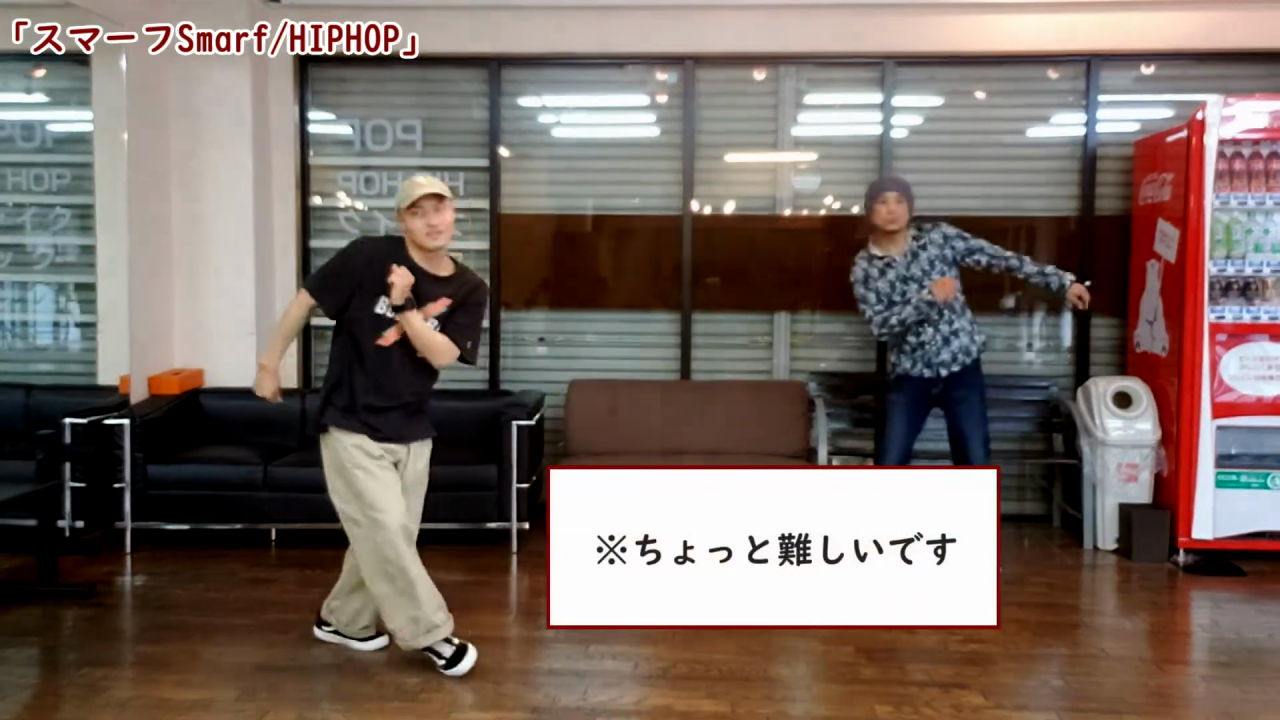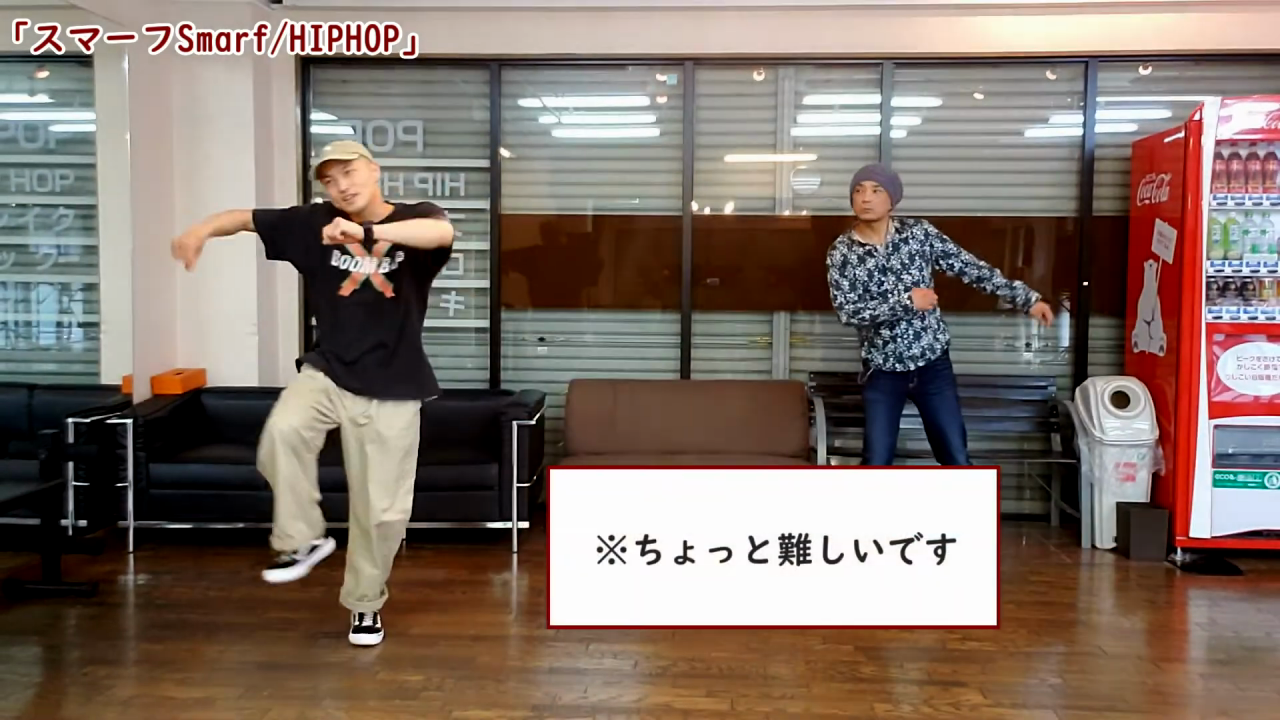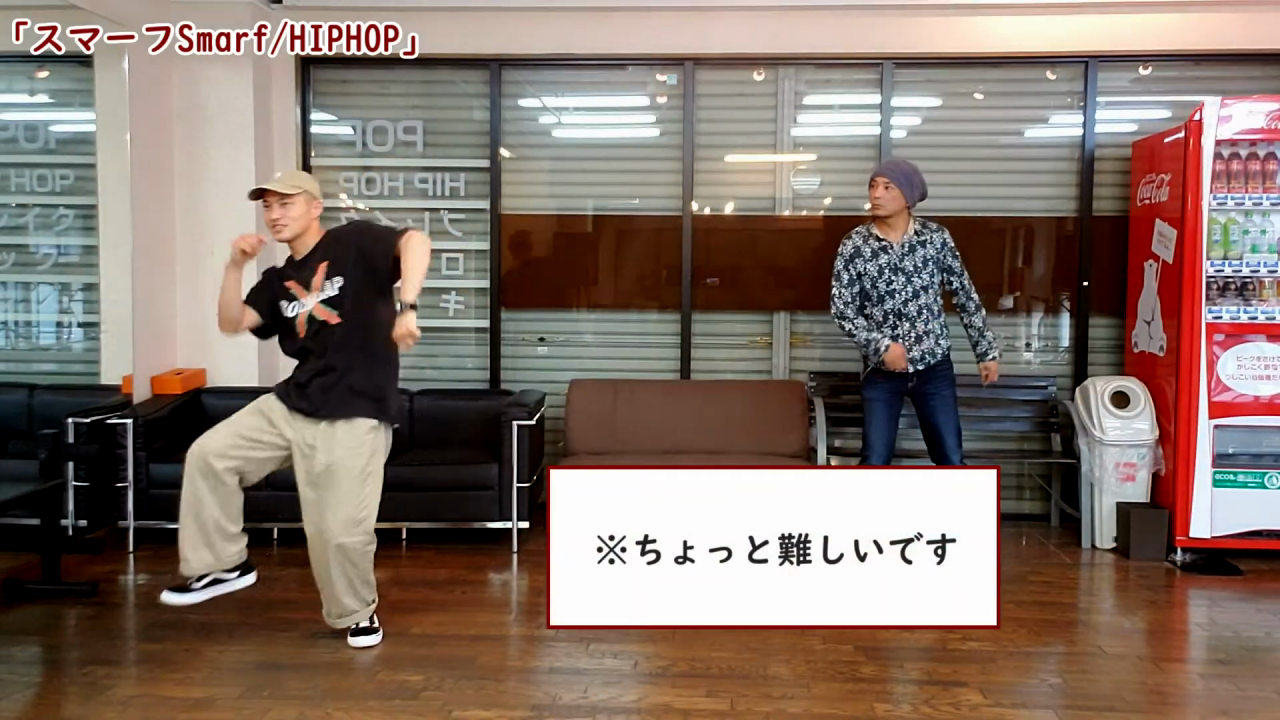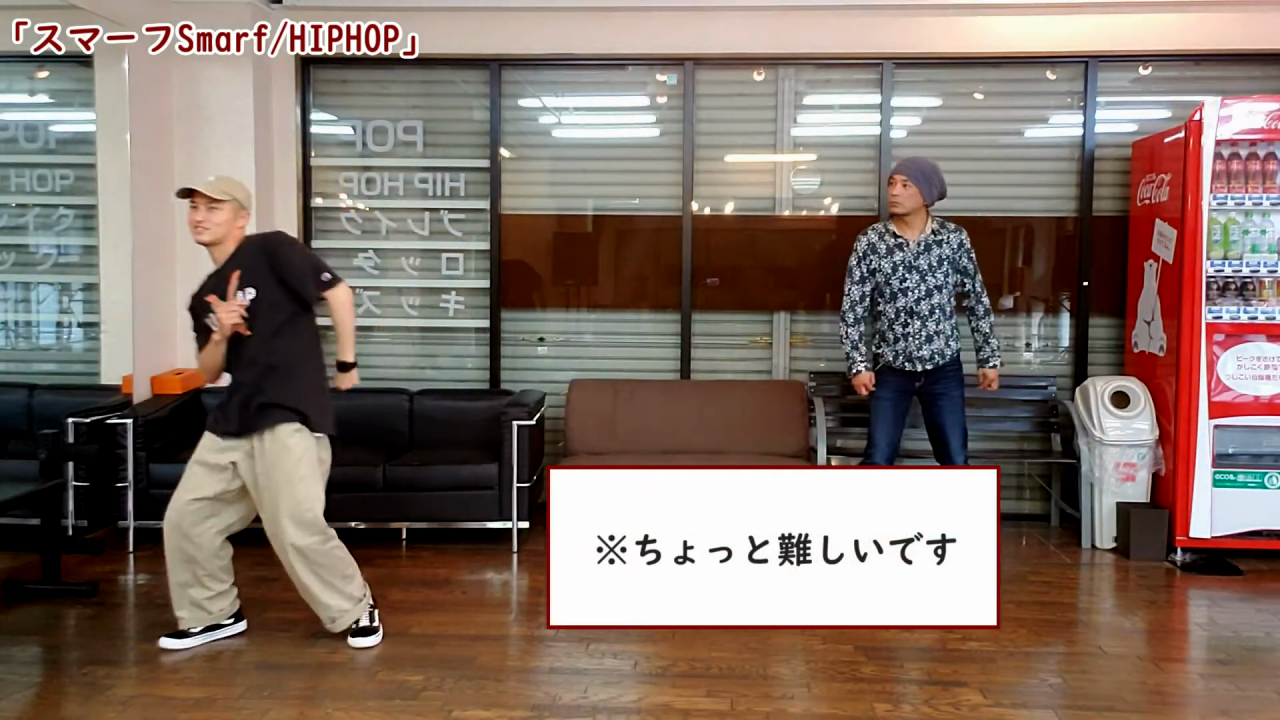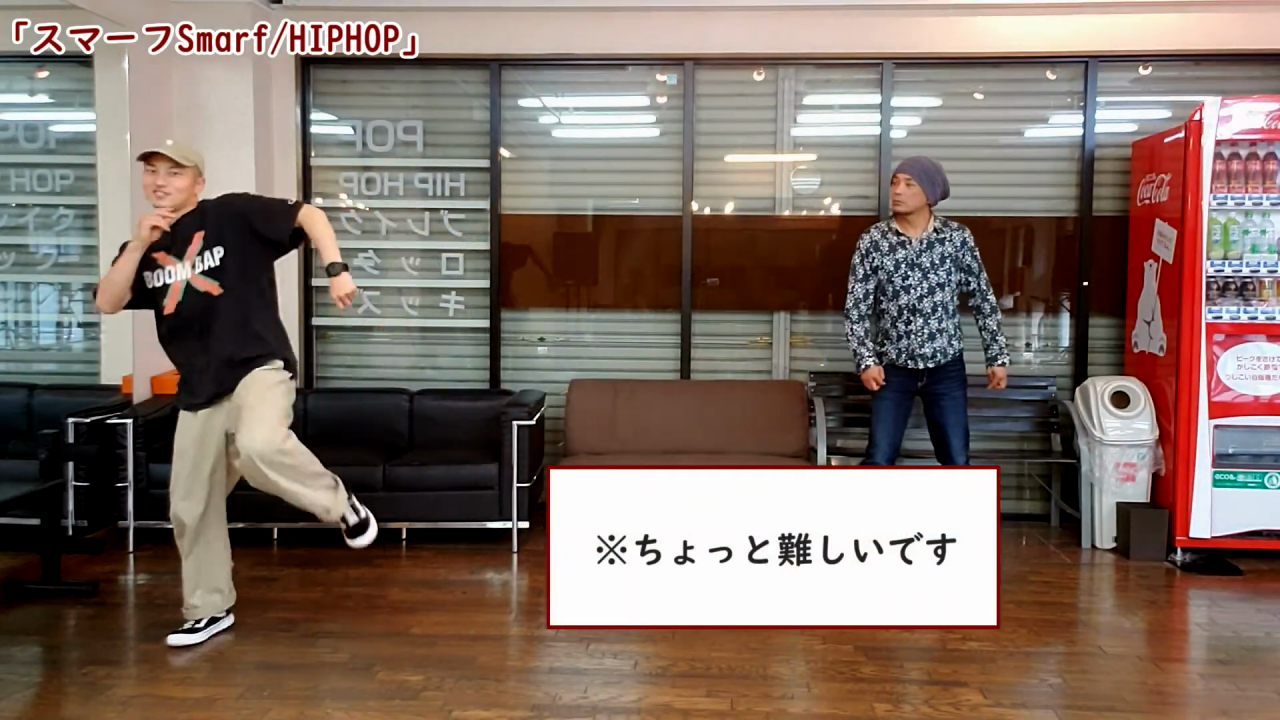
dt=0.3s
person 1, frame 1
left shoulder: (469, 290)
right shoulder: (367, 257)
left elbow: (443, 356)
right elbow: (306, 300)
left wrist: (405, 307)
right wrist: (270, 361)
left hip: (412, 430)
right hip: (351, 423)
left knee: (389, 536)
right knee: (384, 528)
left ankle: (341, 620)
right ankle: (432, 634)
person 1, frame 2
left shoulder: (409, 221)
right shoulder: (312, 224)
left elbow: (444, 231)
right elbow: (245, 220)
left wrist: (368, 229)
right wrist: (201, 231)
left hip: (391, 387)
right hip: (328, 371)
left knee: (382, 507)
right knee: (283, 438)
left ankle: (364, 605)
right ankle: (308, 537)
person 1, frame 3
left shoulder: (358, 240)
right shoulder: (278, 281)
left elbow: (416, 241)
right elbow: (230, 324)
left wrist: (406, 308)
right wrist: (235, 264)
left hip: (355, 410)
right hip: (293, 402)
left knee: (341, 529)
right knee: (208, 455)
left ankle: (356, 612)
right ankle: (223, 564)
person 1, frame 4
left shoulder: (271, 250)
right shoulder: (205, 293)
left elbow: (336, 291)
right elbow: (209, 370)
left wrist: (345, 362)
right wrist: (219, 332)
left hip: (289, 418)
right hip: (231, 423)
left knee: (297, 531)
right knee: (186, 517)
left ankle: (357, 607)
right ankle: (212, 615)
person 1, frame 5
left shoulder: (232, 213)
right shoulder: (141, 250)
left elbow: (309, 215)
right elbow: (106, 303)
left wrist: (336, 268)
right wrist: (138, 244)
left hip: (259, 367)
right hip: (200, 390)
left knee: (260, 445)
right knee: (190, 507)
left ankle: (339, 503)
right ankle: (209, 608)
person 2, frame 1
left shoulder: (940, 237)
right shoulder: (864, 267)
left elbow: (1002, 259)
right elbow: (880, 325)
left wrist: (1062, 281)
right wrist: (929, 297)
left hip: (962, 370)
right hip: (910, 376)
left knee: (974, 465)
right knee: (890, 465)
person 2, frame 2
left shoulder: (921, 233)
right shoulder: (841, 252)
left elbow: (974, 270)
right elbow: (849, 312)
left wrist: (1027, 298)
right wrist: (907, 301)
left hip: (933, 364)
right hip: (883, 370)
left knee: (956, 458)
right knee: (876, 463)
person 2, frame 3
left shoulder: (936, 237)
right shoulder: (855, 245)
left elbow: (965, 295)
right elbow: (841, 309)
left wrist: (985, 351)
right wrist: (881, 345)
left hip: (933, 366)
right hip: (882, 370)
left knee: (951, 460)
right knee: (874, 462)
person 2, frame 4
left shoulder: (954, 238)
right shoulder: (871, 241)
left elbow: (977, 300)
right elbow: (852, 308)
left wrist: (989, 358)
right wrist: (858, 363)
left hip: (944, 367)
right hip: (892, 368)
left knee: (955, 460)
right knee: (878, 459)
person 2, frame 5
left shoulder: (957, 237)
right shoulder: (873, 240)
left elbow: (983, 299)
right elbow: (856, 307)
left wrist: (997, 356)
right wrist: (866, 360)
left hip: (945, 366)
right hip: (894, 367)
left knee: (956, 461)
right knee: (879, 459)
